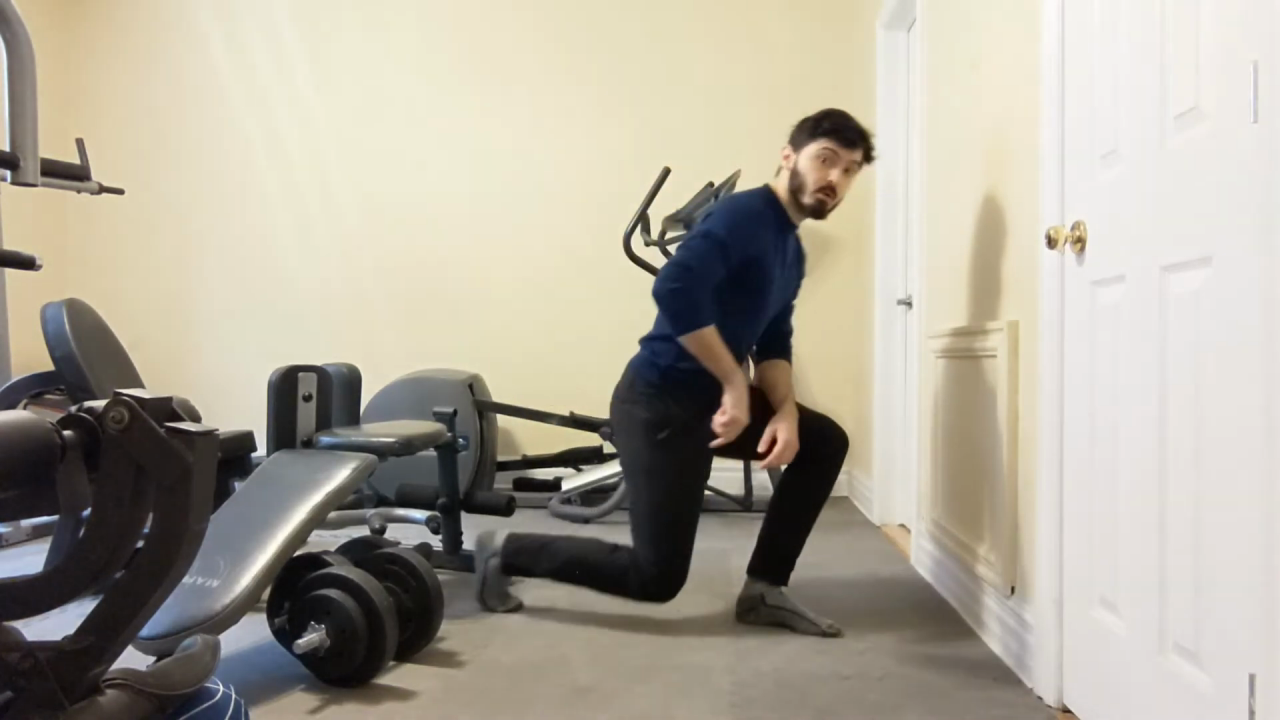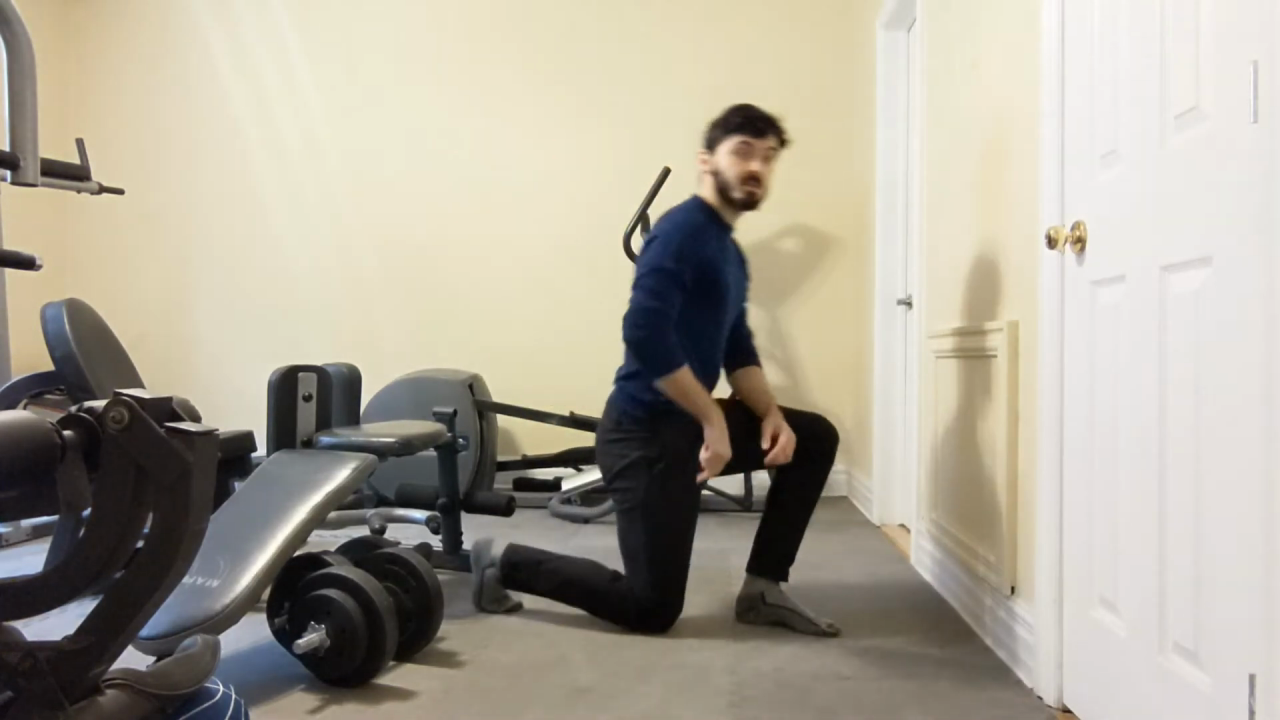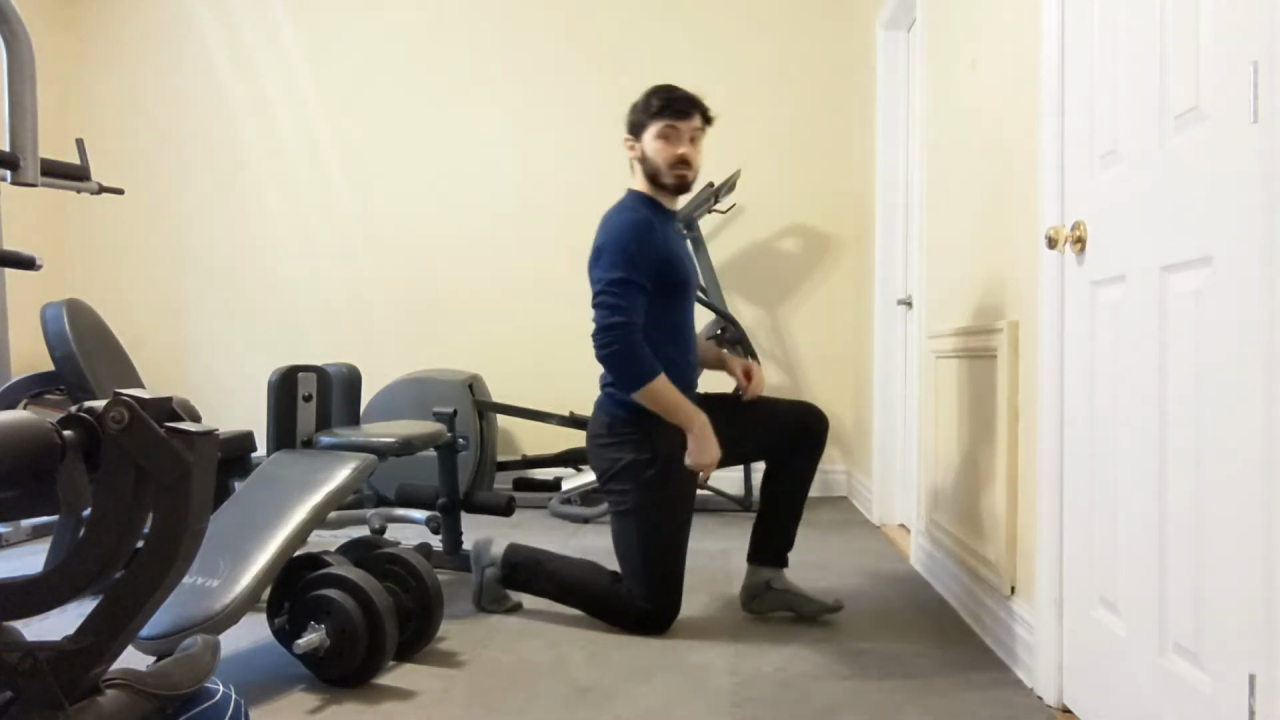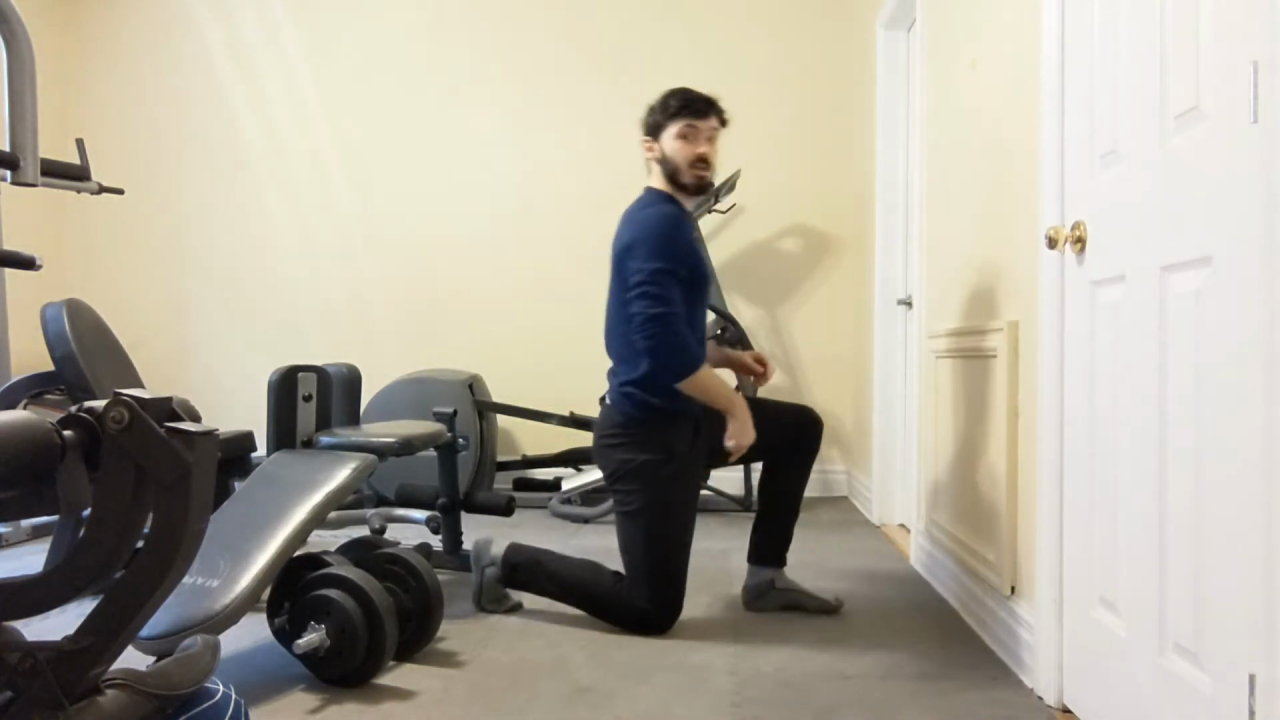
dt=0.3s
person 1, frame 1
left shoulder: (793, 250)
right shoulder: (743, 216)
left elbow: (773, 344)
right elbow: (675, 290)
left wrist: (785, 411)
right wrist: (734, 383)
left hip: (710, 396)
right hip: (658, 400)
left knee: (824, 442)
right knee: (657, 574)
left ankle: (763, 590)
right ankle: (507, 551)
person 1, frame 2
left shoulder: (730, 252)
right shoulder: (682, 230)
left elbow: (738, 350)
right elbow: (645, 332)
left wrist: (771, 414)
right wrist: (713, 420)
left hip: (688, 423)
right hip: (644, 433)
left knee: (814, 439)
right knee: (652, 607)
left ankle: (762, 589)
right ankle: (503, 562)
person 1, frame 3
left shoulder: (663, 224)
right shoulder: (629, 227)
right elbow: (619, 348)
left wrist: (726, 362)
right wrist: (695, 425)
left hip: (671, 417)
right hip: (637, 434)
left knee: (805, 425)
right knee: (651, 610)
left ankle: (765, 578)
right ankle: (504, 562)
person 1, frame 4
left shoulder: (667, 221)
right shoulder: (658, 222)
right elbow: (660, 343)
left wrist: (729, 358)
right wrist: (735, 406)
left hip: (675, 417)
right hip: (646, 432)
left knee: (800, 427)
right knee: (651, 611)
left ankle: (765, 577)
right ankle: (505, 562)
